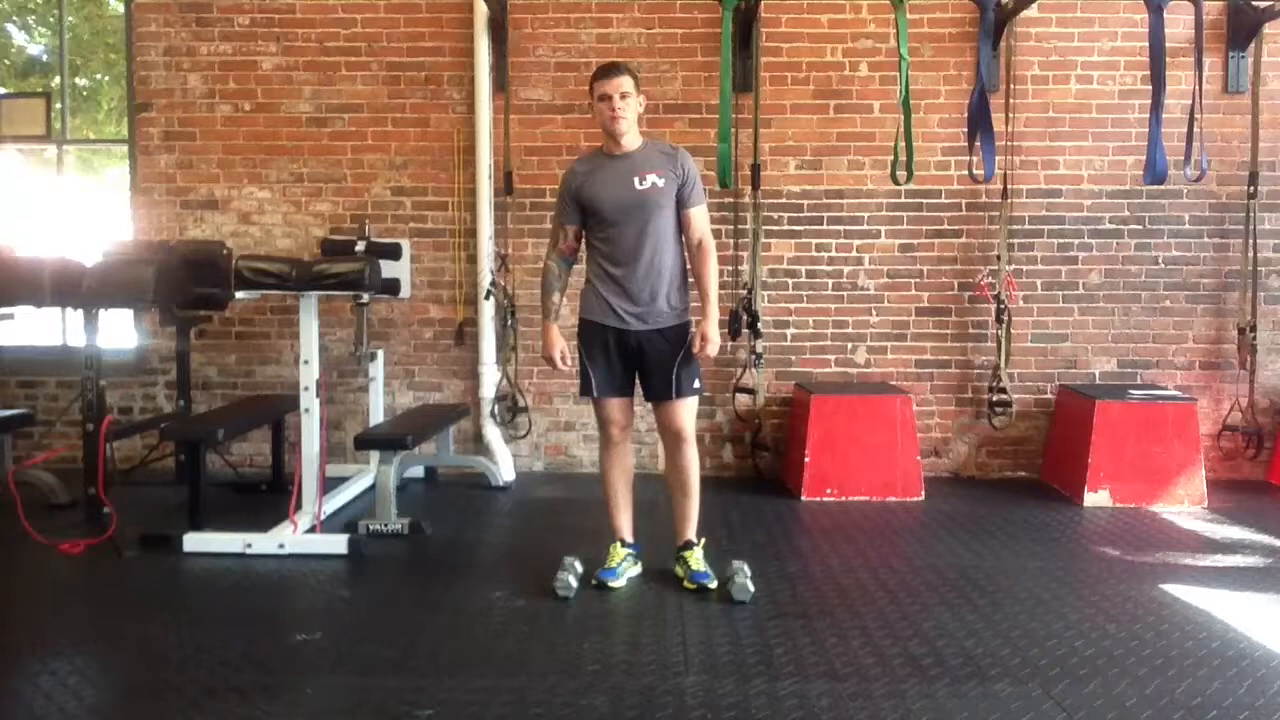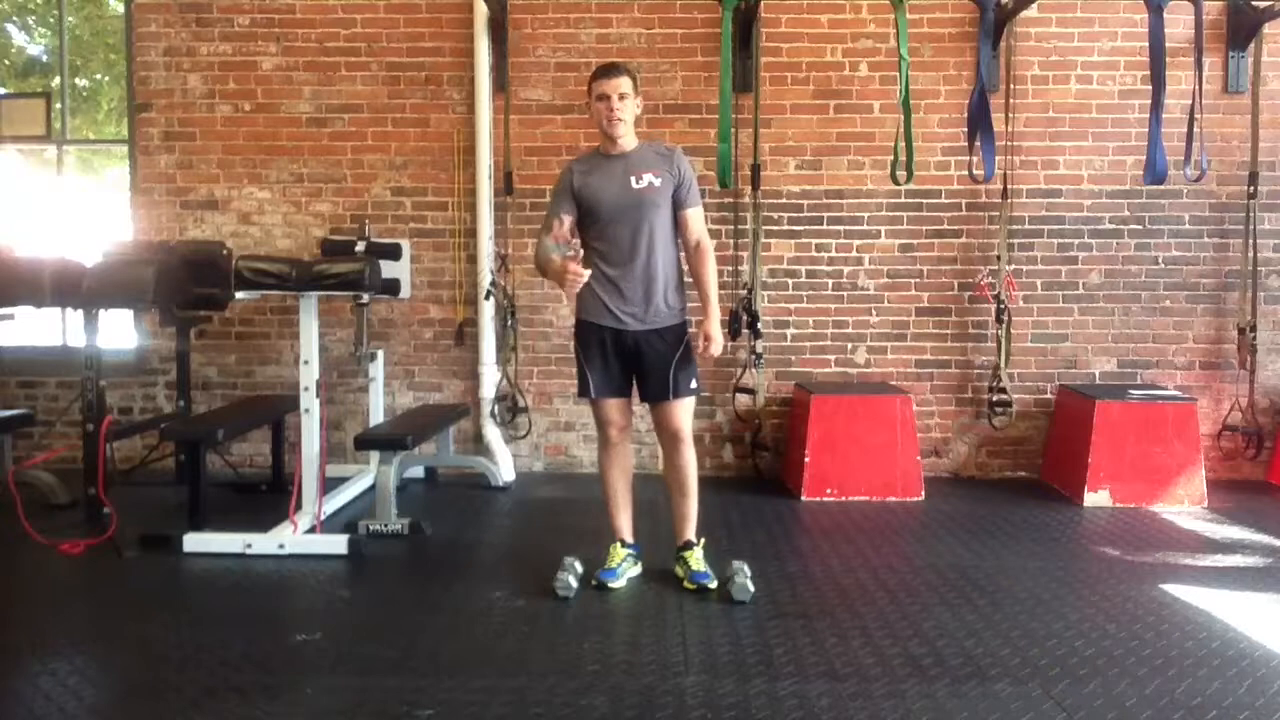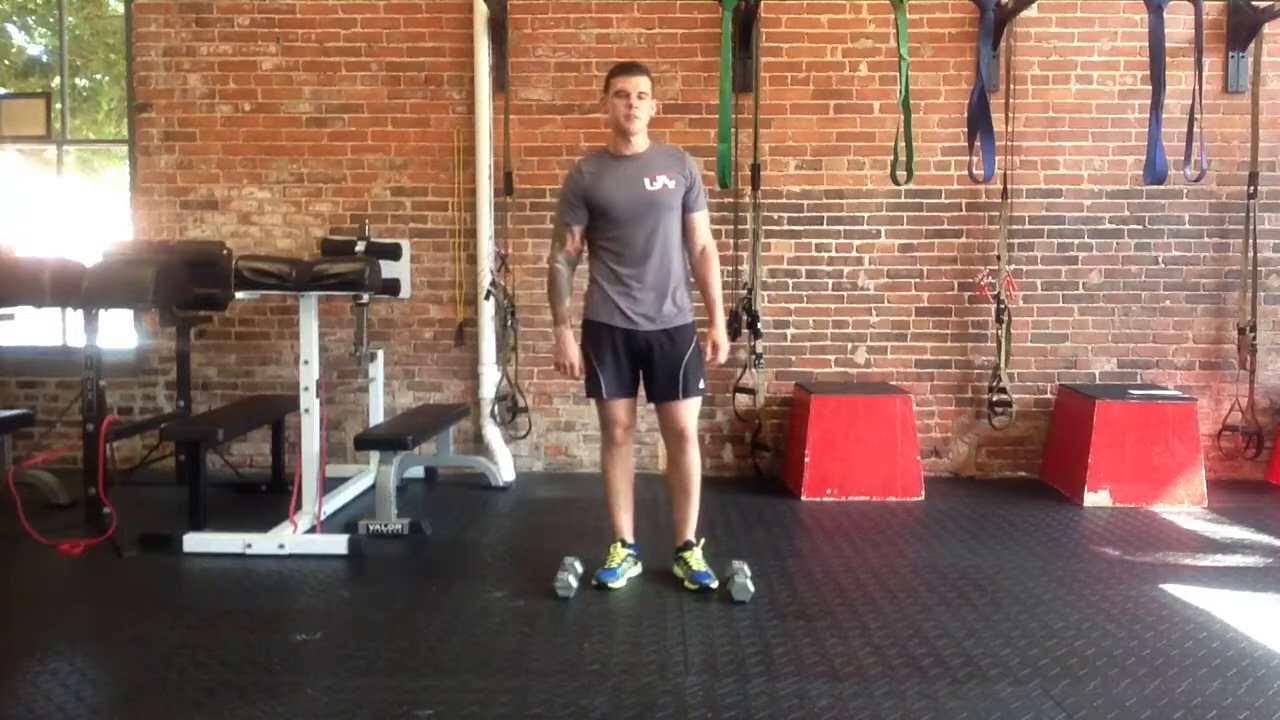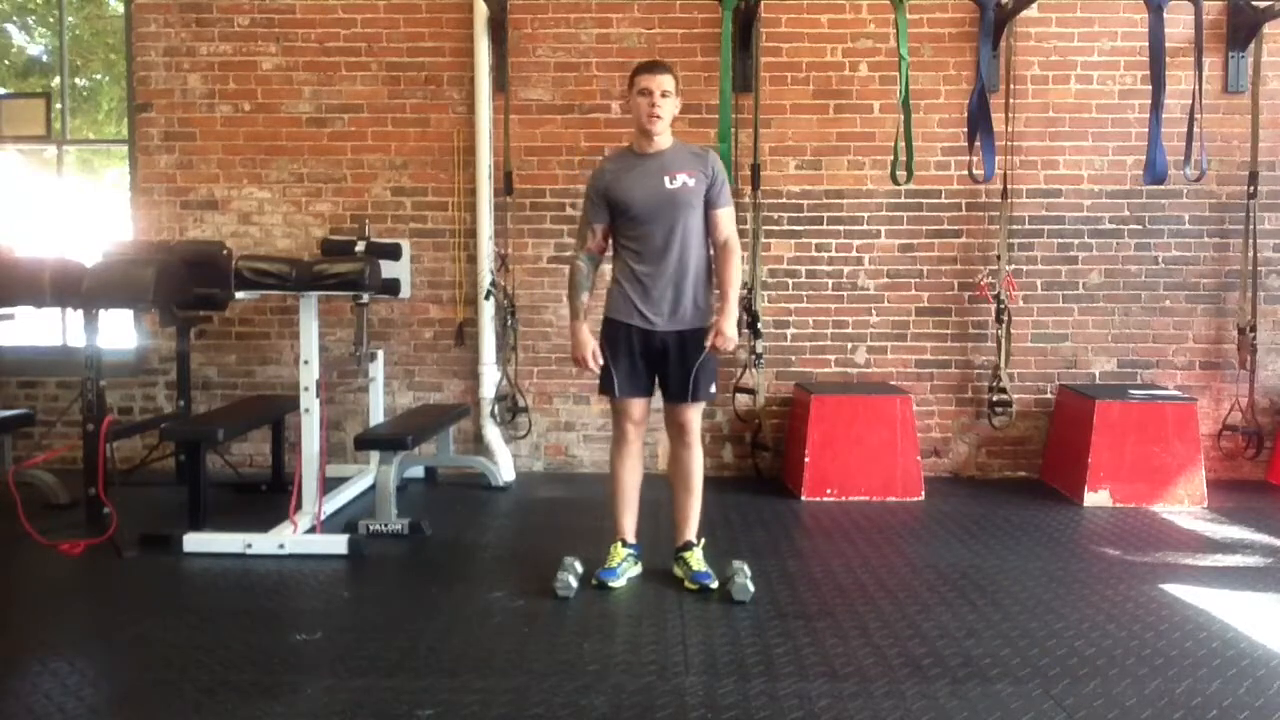
dt=0.5s
person 1, frame 1
left shoulder: (675, 162)
right shoulder: (580, 174)
left elbow: (701, 242)
right elbow: (560, 255)
left wrist: (710, 315)
right wrist: (550, 324)
left hip: (668, 323)
right hip: (603, 325)
left knee: (680, 432)
right knee: (614, 431)
left ankle: (688, 547)
right ankle: (624, 547)
person 1, frame 2
left shoulder: (671, 162)
right shoulder: (576, 174)
left elbow: (698, 243)
right elbow: (547, 244)
left wrist: (711, 314)
right wrist: (560, 268)
left hip: (664, 323)
right hip: (599, 325)
left knee: (677, 433)
right knee: (613, 432)
left ankle: (688, 547)
right ankle: (624, 547)
person 1, frame 3
left shoulder: (681, 166)
right shoulder: (585, 175)
left elbow: (702, 248)
right elbow: (563, 258)
left wrist: (717, 320)
right wrist: (562, 332)
left hip: (672, 323)
right hip: (608, 325)
left knee: (683, 433)
right knee: (617, 432)
left ankle: (687, 548)
right ankle: (625, 548)
person 1, frame 4
left shoulder: (704, 164)
right shoulder: (609, 173)
left elbow: (726, 243)
right elbow: (587, 254)
left wrist: (728, 311)
right wrist: (578, 324)
left hip: (689, 323)
right hip: (627, 323)
left knee: (686, 430)
right knee: (628, 429)
left ankle: (688, 548)
right ankle: (625, 547)
